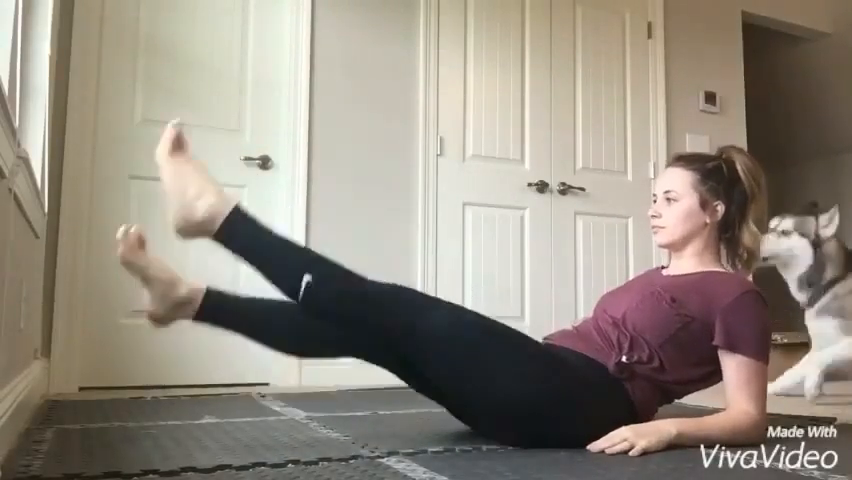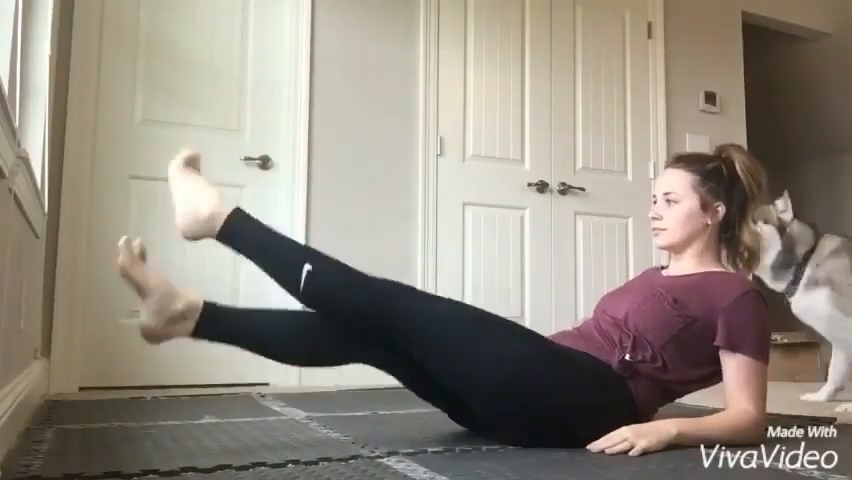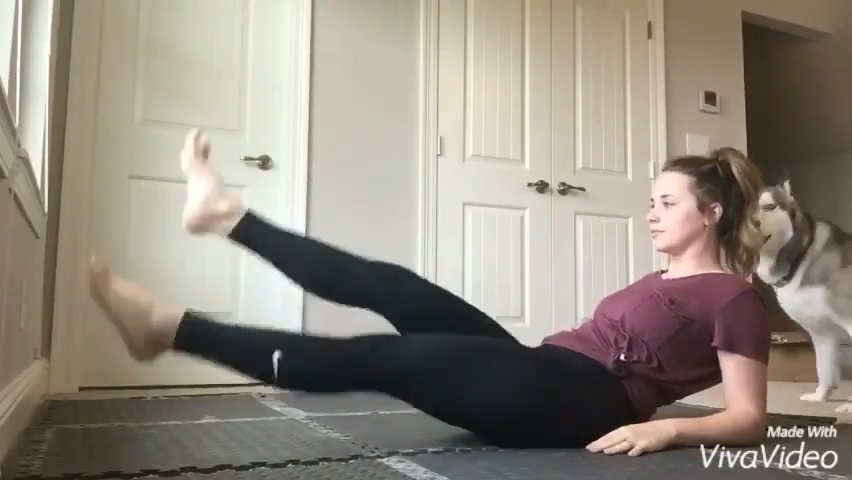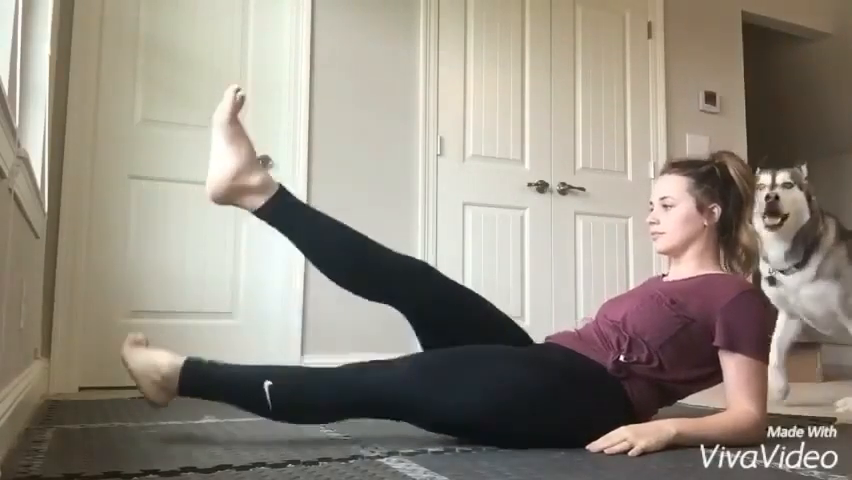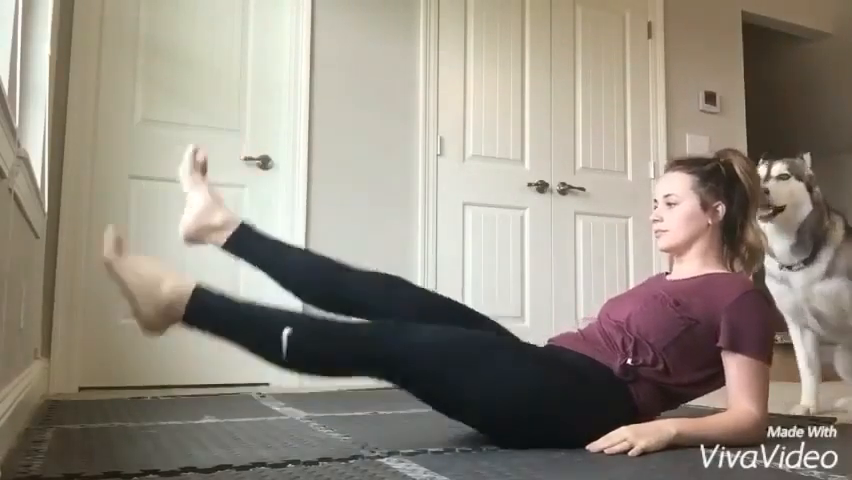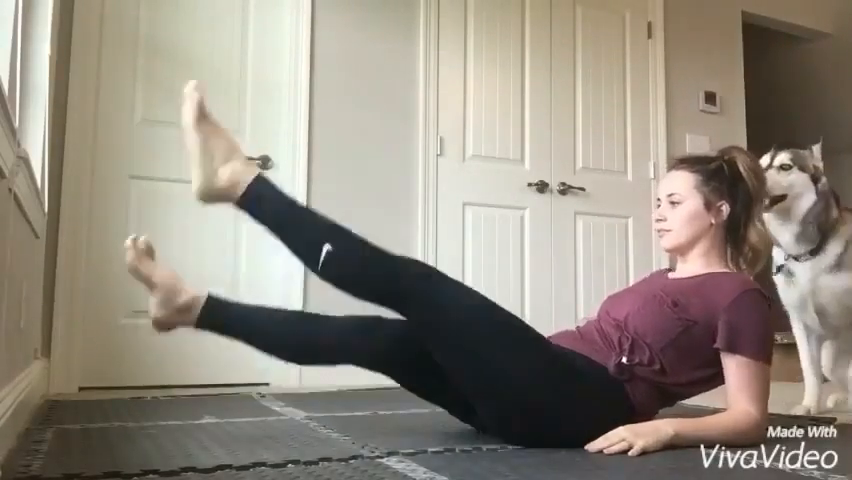
dt=0.1s
person 1, frame 1
left shoulder: (734, 298)
right shoulder: (658, 279)
left elbow: (749, 417)
left wrist: (667, 426)
left hip: (582, 405)
right hip: (541, 389)
left knee: (399, 312)
right knee: (367, 320)
right ankle: (193, 298)
person 1, frame 2
left shoulder: (735, 298)
right shoulder: (658, 280)
left elbow: (748, 418)
left wrist: (666, 428)
left hip: (587, 405)
right hip: (542, 392)
left knee: (392, 307)
right knee: (365, 327)
right ankle: (191, 313)
person 1, frame 3
left shoulder: (734, 297)
right shoulder: (661, 280)
left elbow: (748, 417)
left wrist: (655, 422)
left hip: (581, 406)
right hip: (544, 382)
left knee: (388, 359)
right knee: (397, 292)
left ankle: (172, 327)
right ankle: (228, 215)
person 1, frame 4
left shoulder: (736, 299)
right shoulder: (665, 284)
left elbow: (748, 418)
left wrist: (666, 426)
left hip: (581, 403)
right hip: (547, 386)
left knee: (378, 383)
right knee: (409, 281)
left ankle: (183, 375)
right ankle: (255, 187)
person 1, frame 5
left shoulder: (739, 298)
right shoulder: (665, 283)
left elbow: (749, 417)
left wrist: (665, 425)
left hip: (581, 403)
right hip: (551, 387)
left knee: (398, 336)
right knee: (394, 302)
left ankle: (183, 299)
person 1, frame 6
left shoulder: (737, 297)
right shoulder: (665, 283)
left elbow: (748, 419)
left wrist: (663, 425)
left hip: (579, 406)
right hip: (546, 392)
left knee: (416, 287)
right knee: (376, 337)
left ankle: (240, 179)
right ankle: (192, 305)
